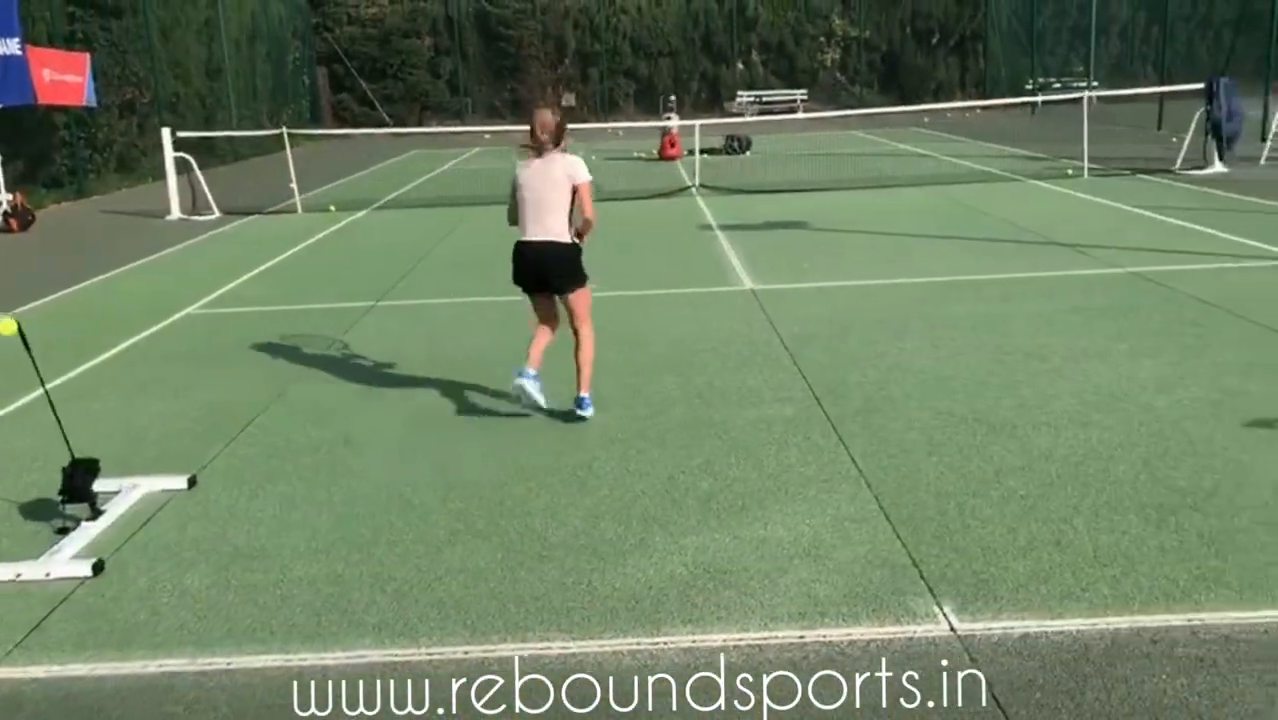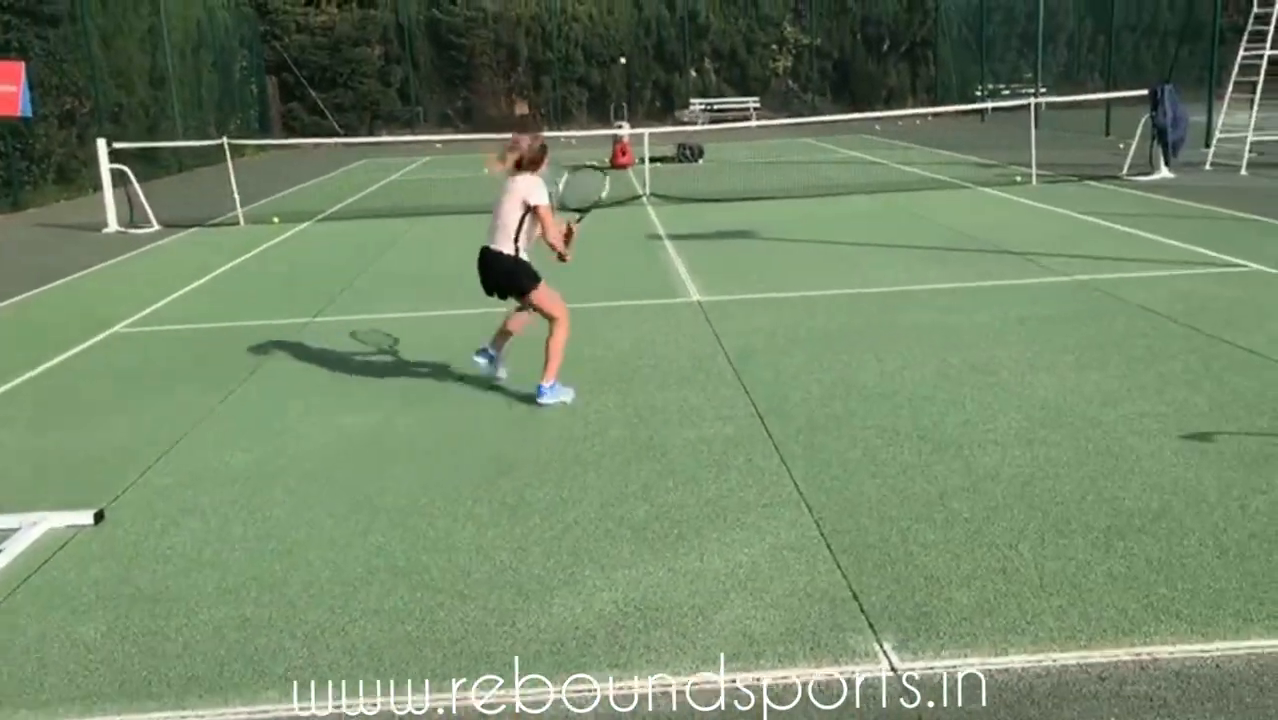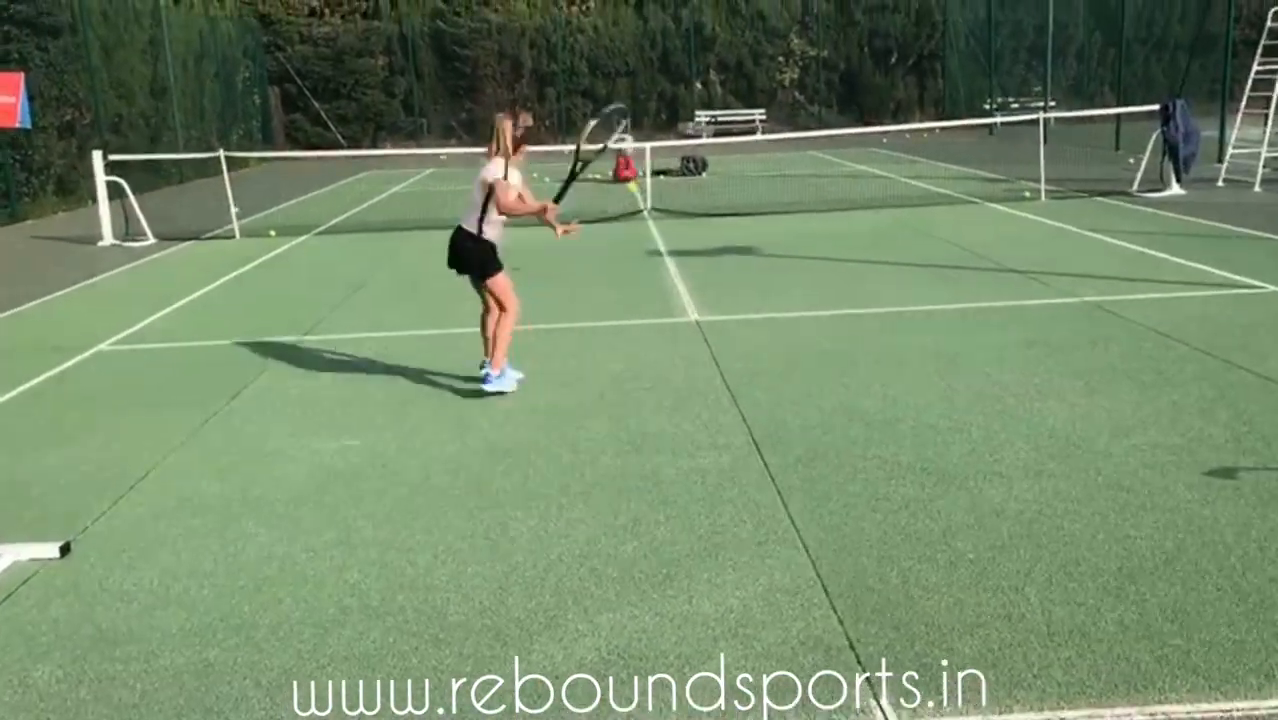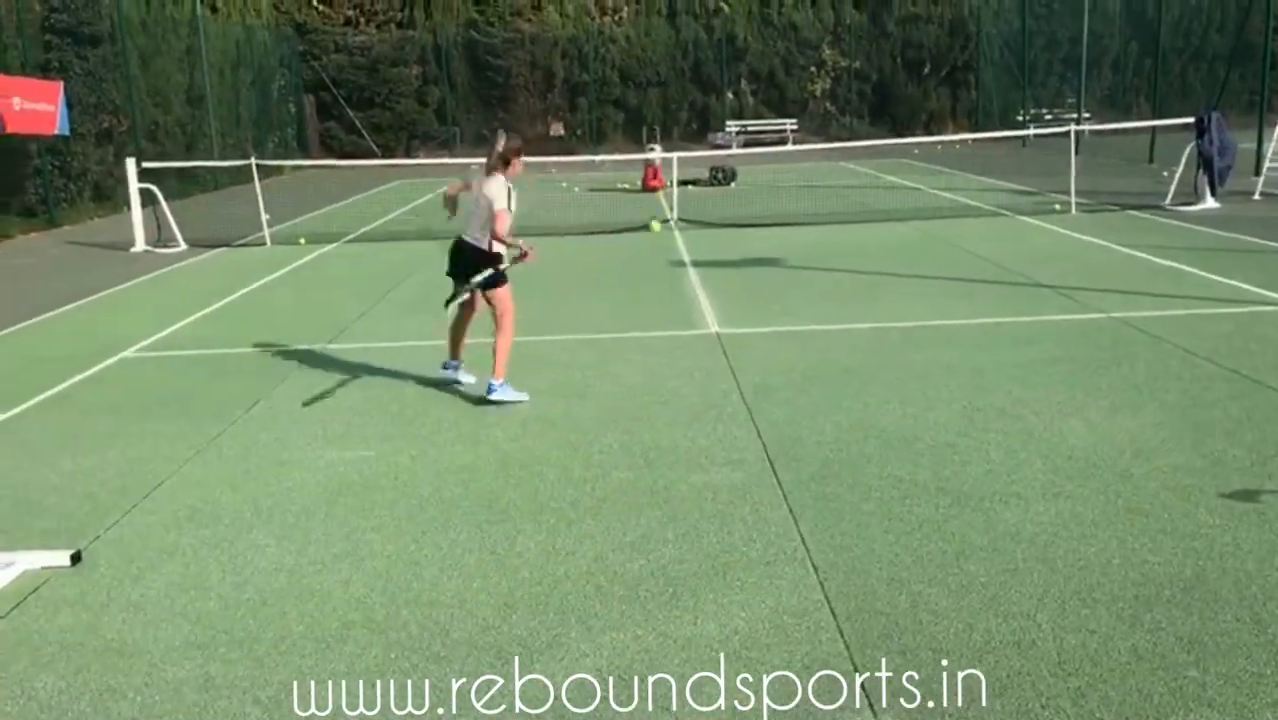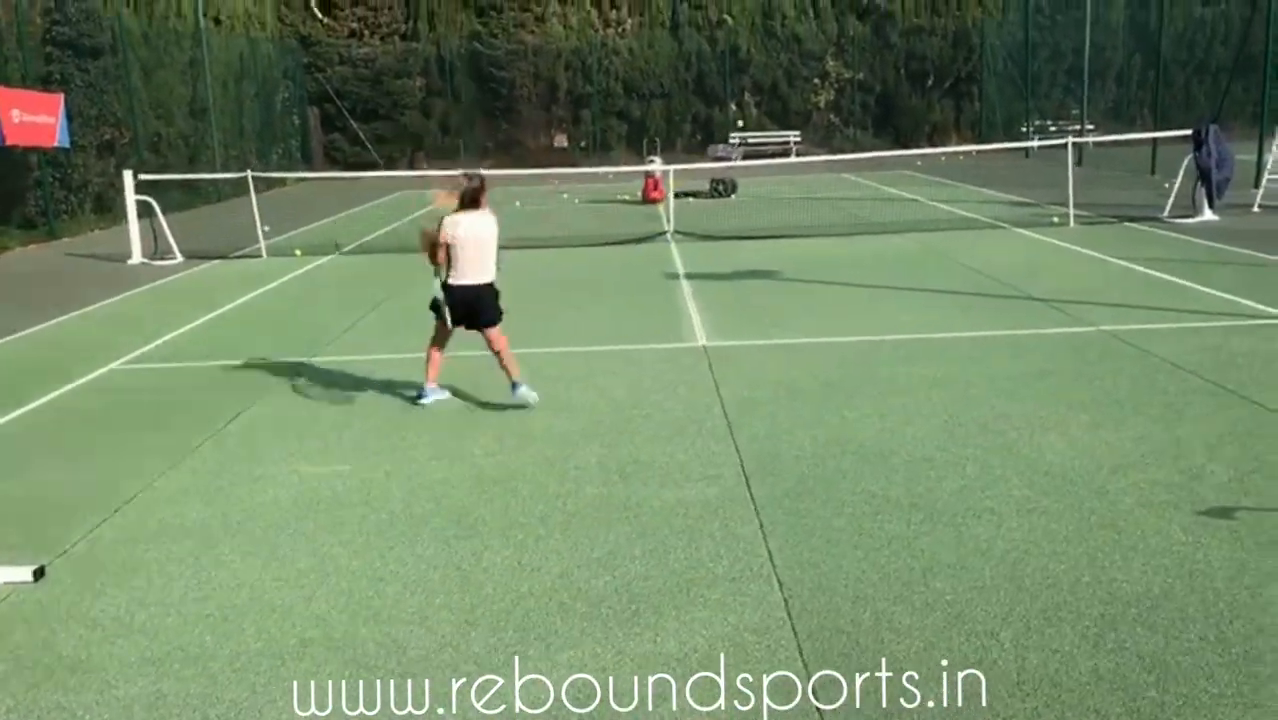
dt=0.4s
person 1, frame 1
left shoulder: (523, 168)
right shoulder: (573, 165)
left elbow: (513, 219)
right elbow: (588, 217)
right wrist: (581, 233)
left hip: (526, 253)
right hip: (561, 253)
left knee: (547, 323)
right knee: (582, 326)
left ankle: (528, 373)
right ankle: (583, 398)
person 1, frame 2
left shoulder: (515, 182)
right shoulder: (535, 186)
right elbow: (551, 237)
left wrist: (561, 230)
right wrist: (562, 251)
left hip: (490, 260)
right hip: (508, 264)
left knee: (528, 306)
right knee: (560, 316)
left ankle: (491, 351)
right ankle: (548, 386)
person 1, frame 3
left shoulder: (509, 168)
right shoulder: (499, 167)
left elbow: (529, 202)
right elbow: (505, 206)
left wrist: (555, 225)
right wrist: (541, 209)
left hip: (469, 242)
right hip: (474, 244)
left knee: (491, 303)
right knee: (510, 307)
left ankle: (493, 363)
right ankle: (495, 374)
person 1, frame 4
left shoulder: (485, 178)
right shoulder: (505, 190)
left elbow: (450, 195)
right elbow: (499, 232)
left wrist: (455, 202)
left hip: (462, 251)
right hip: (484, 257)
left knee: (468, 309)
right knee: (506, 322)
left ankle: (453, 364)
right ankle: (498, 385)
person 1, frame 5
left shoulder: (450, 223)
right shoulder: (490, 219)
left elbow: (438, 263)
left wrist: (428, 243)
left hip: (454, 293)
right hip: (484, 293)
left knee: (440, 338)
right knee: (500, 347)
left ankle: (429, 388)
right ankle: (517, 383)
